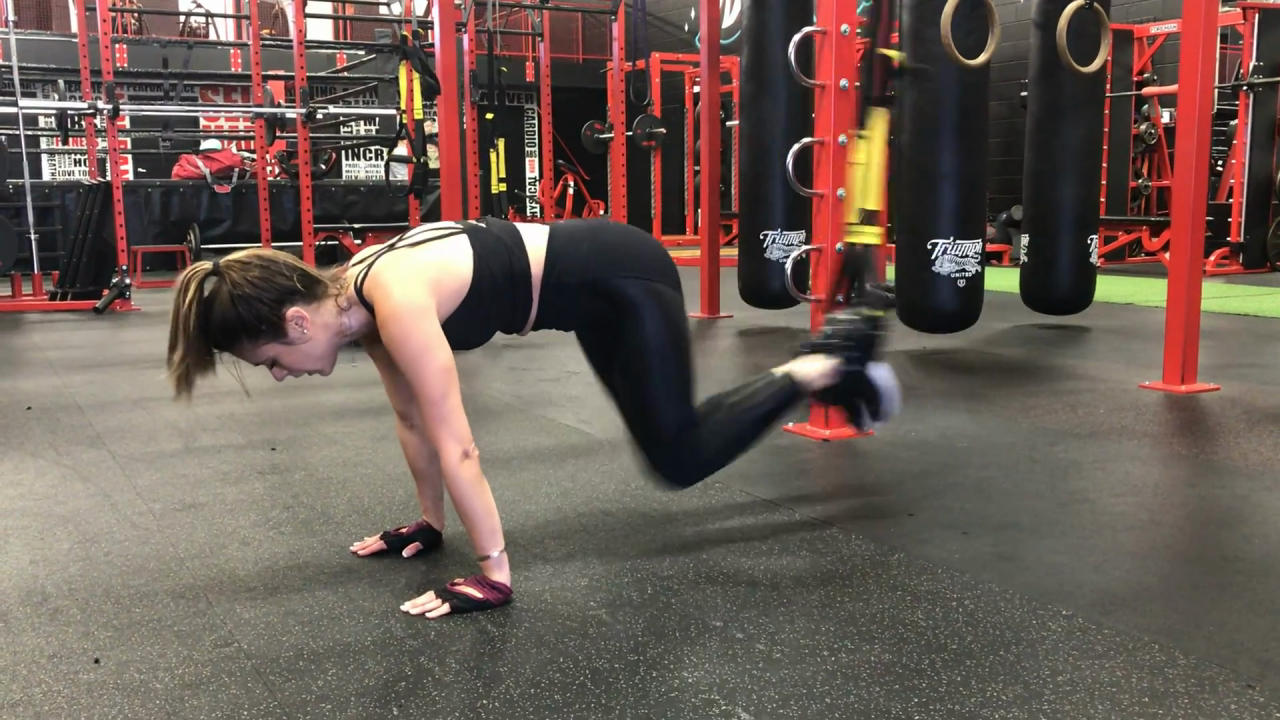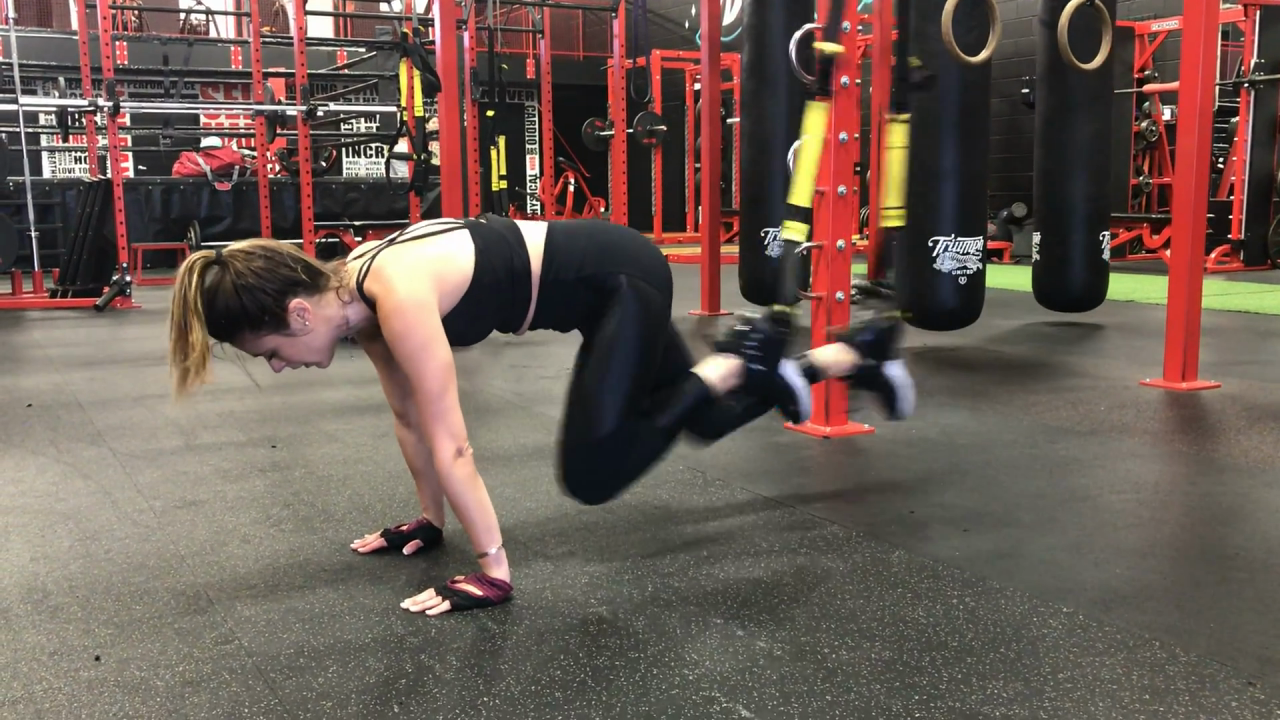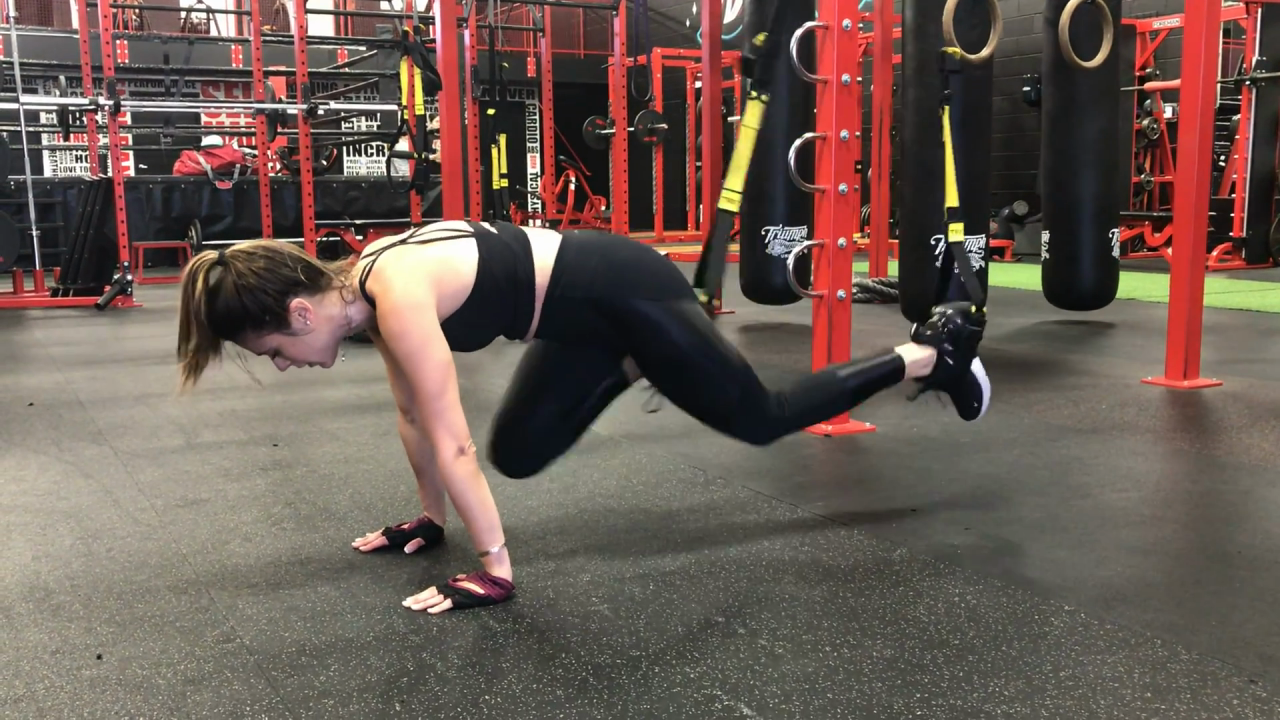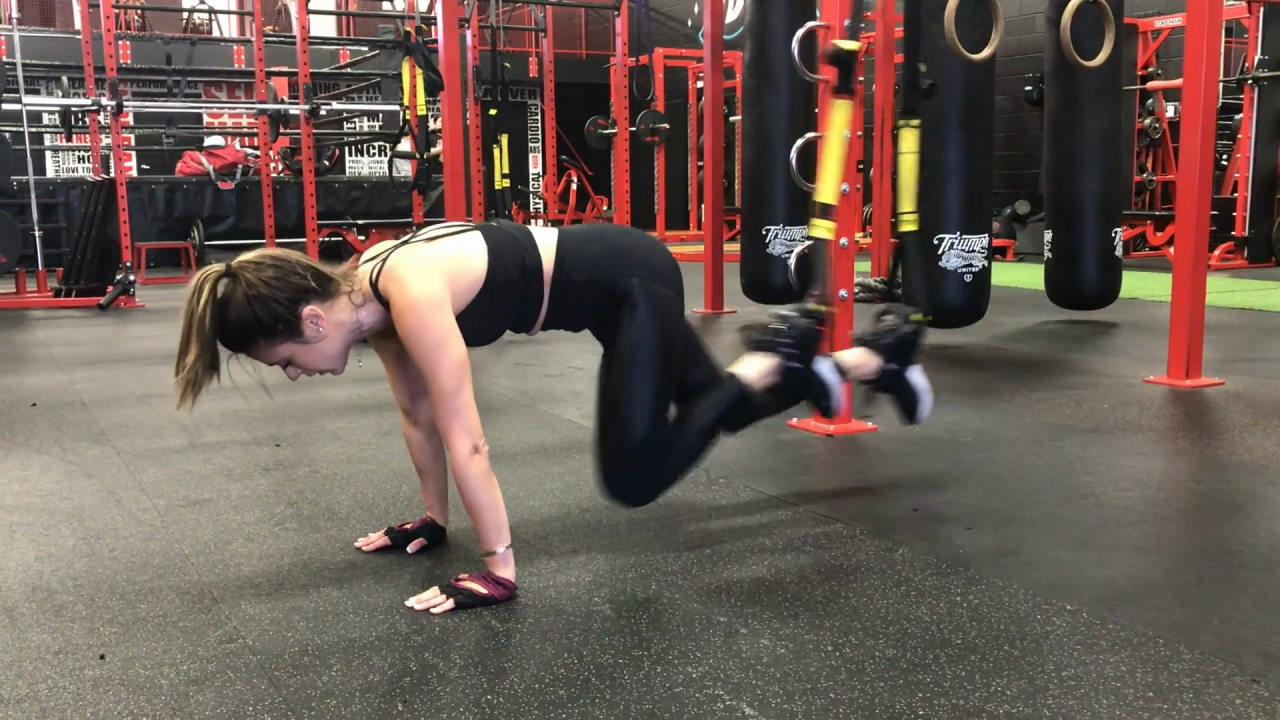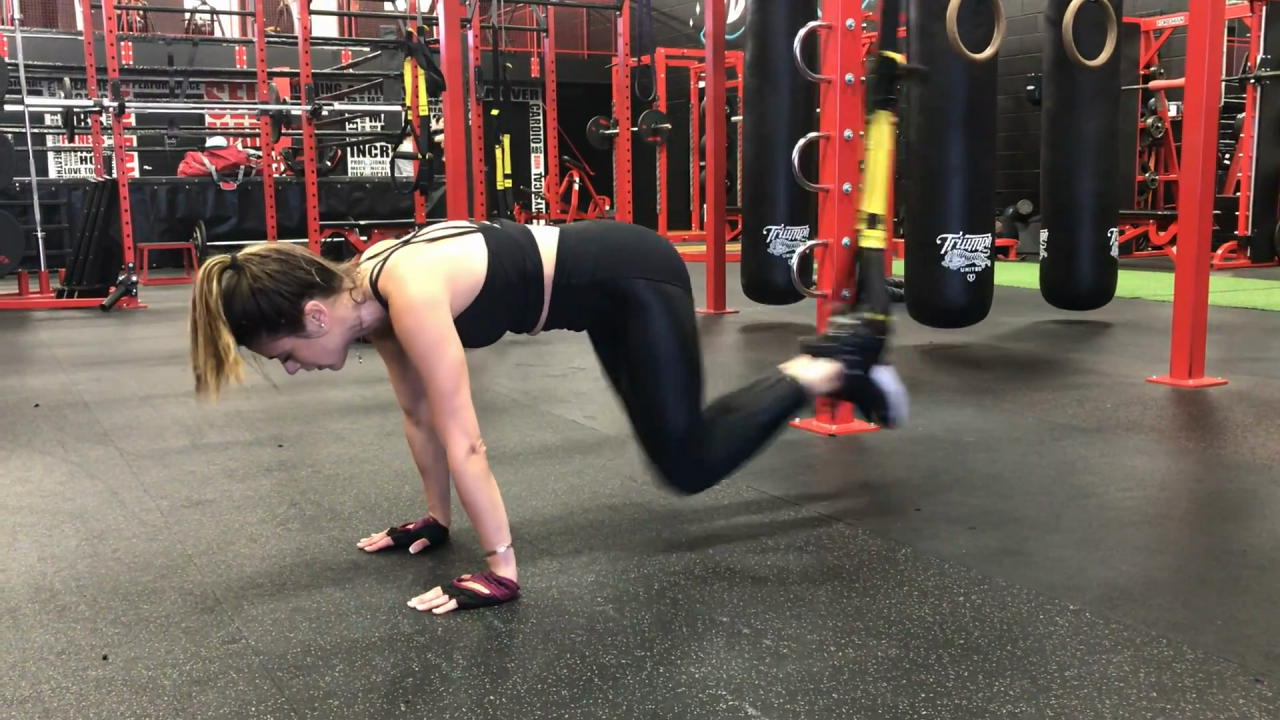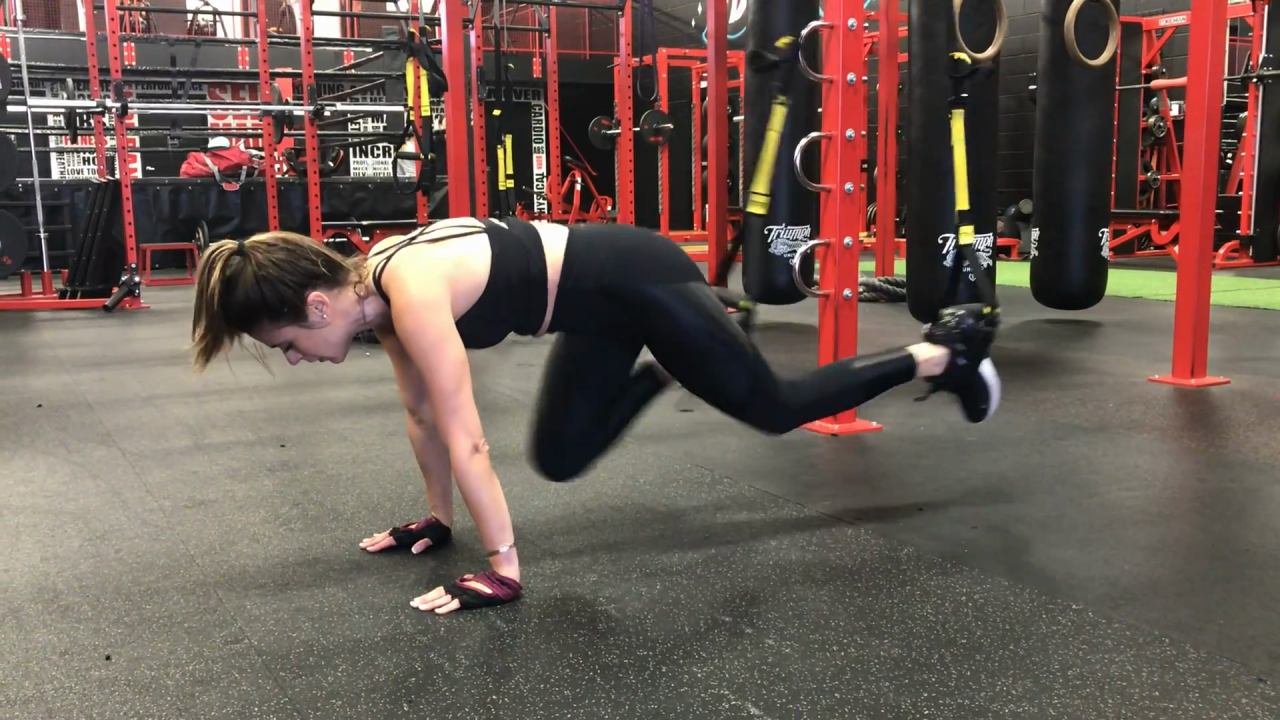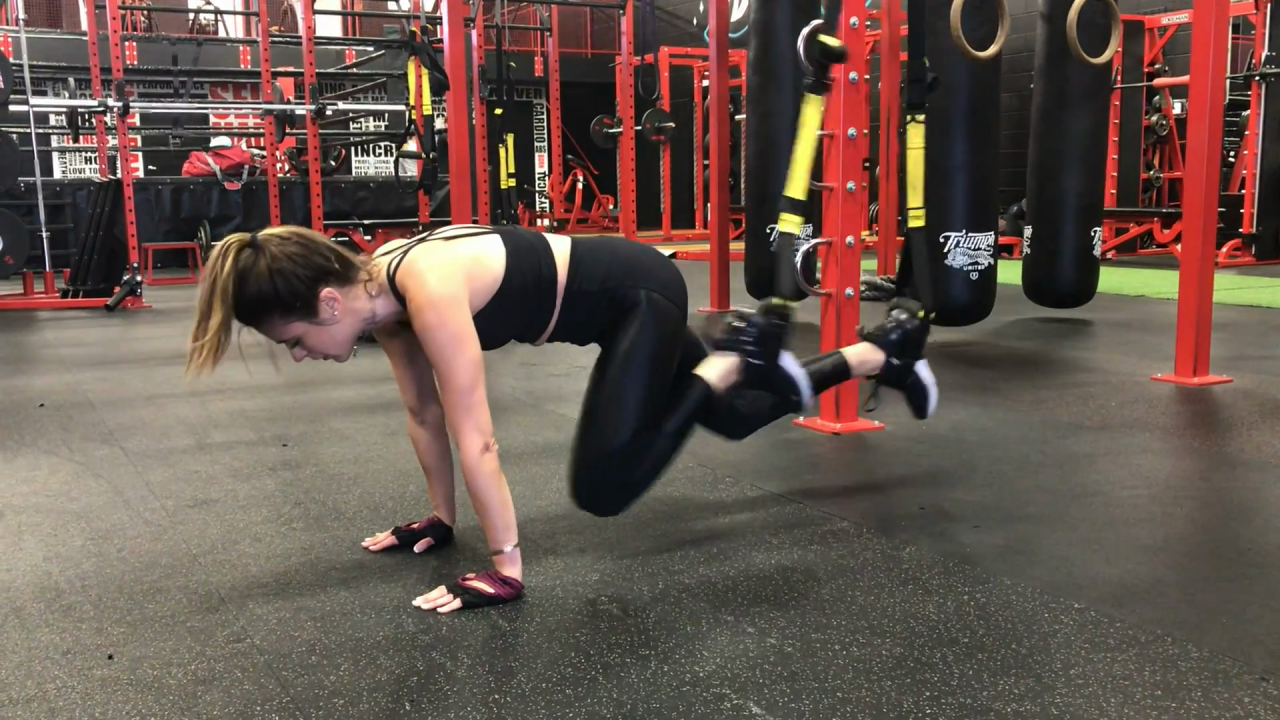
dt=0.3s
person 1, frame 1
left shoulder: (393, 300)
right shoulder: (351, 295)
left elbow: (453, 443)
right elbow: (407, 416)
left wrist: (493, 571)
right wrist: (429, 522)
left hip: (621, 275)
right hip: (580, 282)
left knee: (682, 461)
right knee: (679, 436)
left ankle: (832, 362)
right ankle: (835, 374)
person 1, frame 2
left shoulder: (395, 296)
right shoulder: (354, 290)
left elbow: (448, 441)
right elbow: (408, 415)
left wrist: (492, 569)
right wrist: (428, 520)
left hip: (615, 277)
right hip: (588, 278)
left knee: (590, 474)
right knee: (695, 420)
left ankle: (723, 367)
right ankle: (852, 353)
person 1, frame 3
left shoulder: (395, 298)
right shoulder: (368, 279)
left elbow: (450, 440)
right elbow: (414, 414)
left wrist: (496, 568)
right wrist: (429, 518)
left hip: (621, 292)
right hip: (587, 297)
left knee: (760, 415)
right knee: (518, 456)
left ankle: (934, 354)
right ankle: (633, 365)
person 1, frame 4
left shoulder: (410, 295)
right shoulder: (364, 292)
left elbow: (466, 439)
right elbow: (416, 413)
left wrist: (500, 568)
right wrist: (434, 518)
left hip: (628, 278)
right hip: (597, 281)
left knee: (633, 477)
right knee: (712, 394)
left ankle: (764, 361)
right ankle: (881, 357)
person 1, frame 5
left shoulder: (409, 296)
right shoulder: (361, 290)
left elbow: (461, 439)
right elbow: (417, 413)
left wrist: (500, 568)
right wrist: (434, 519)
left hip: (629, 278)
right hip: (597, 281)
left knee: (690, 466)
right knee: (680, 428)
left ankle: (835, 372)
right ankle: (841, 366)
person 1, frame 6
left shoulder: (411, 293)
right shoulder: (373, 286)
left elbow: (462, 437)
right elbow: (421, 412)
left wrist: (502, 569)
right wrist: (439, 519)
left hip: (640, 285)
right hip: (602, 302)
left knee: (775, 407)
right knee: (558, 457)
left ankle: (943, 353)
right ankle: (673, 365)
person 1, frame 7
left shoulder: (426, 291)
right shoulder: (376, 284)
left elbow: (473, 437)
right elbow: (424, 413)
left wrist: (506, 568)
right wrist: (440, 518)
left hip: (636, 290)
right hip: (600, 296)
left knee: (600, 489)
right knee: (734, 417)
left ankle: (735, 363)
right ankle: (885, 350)
